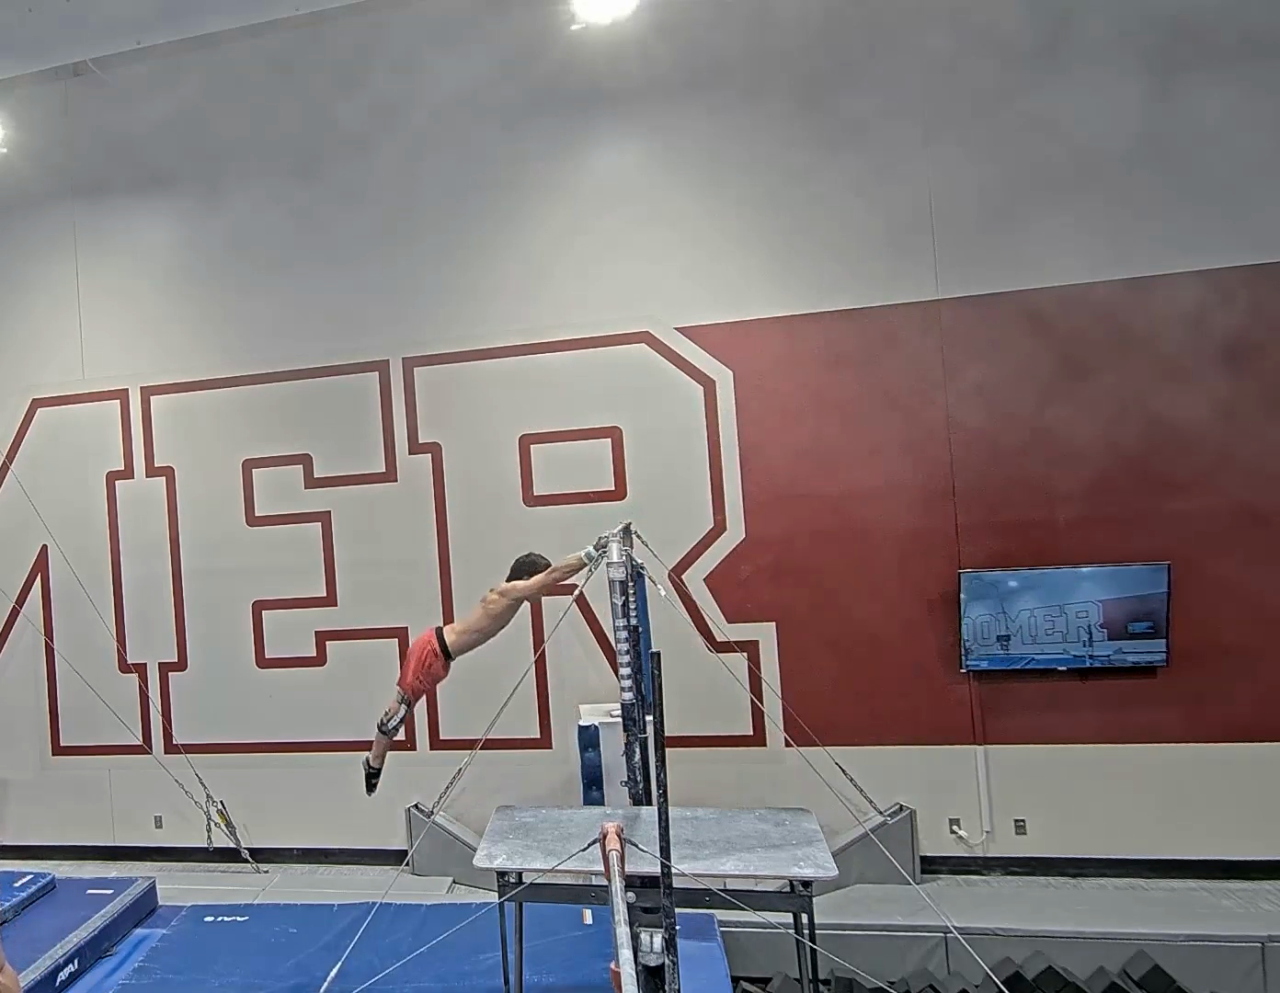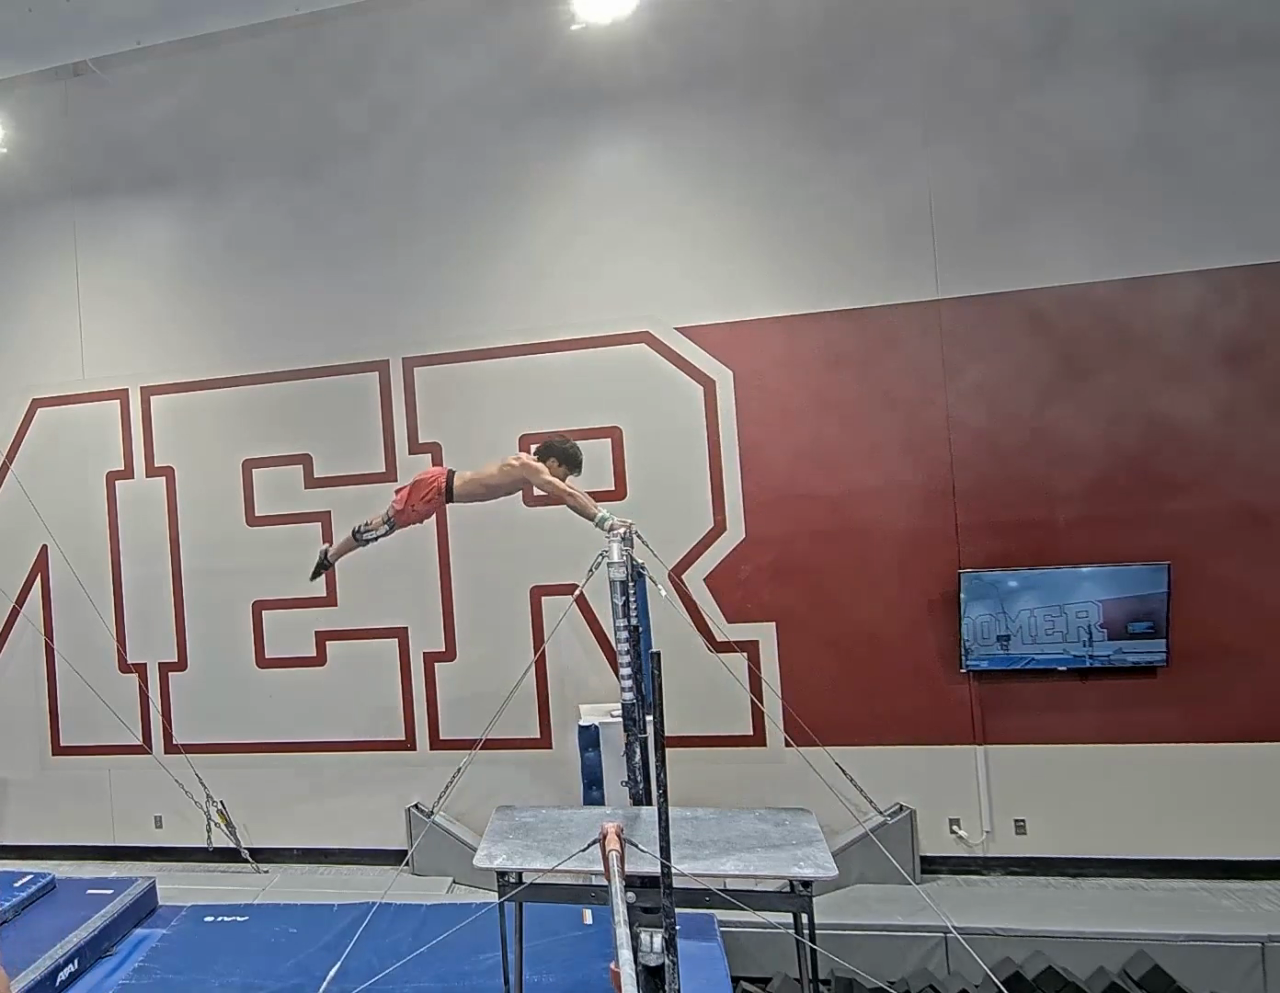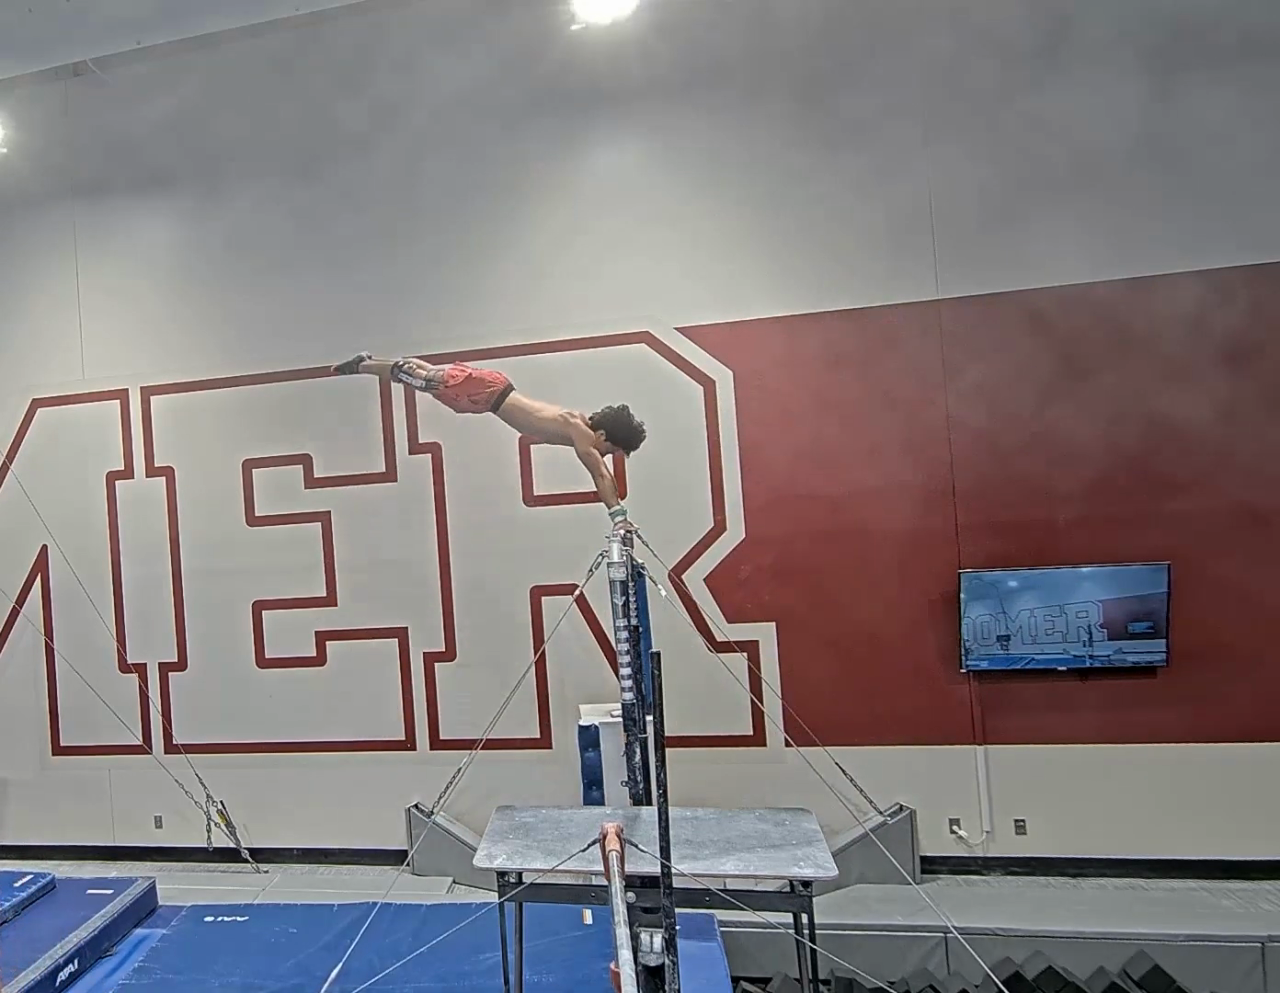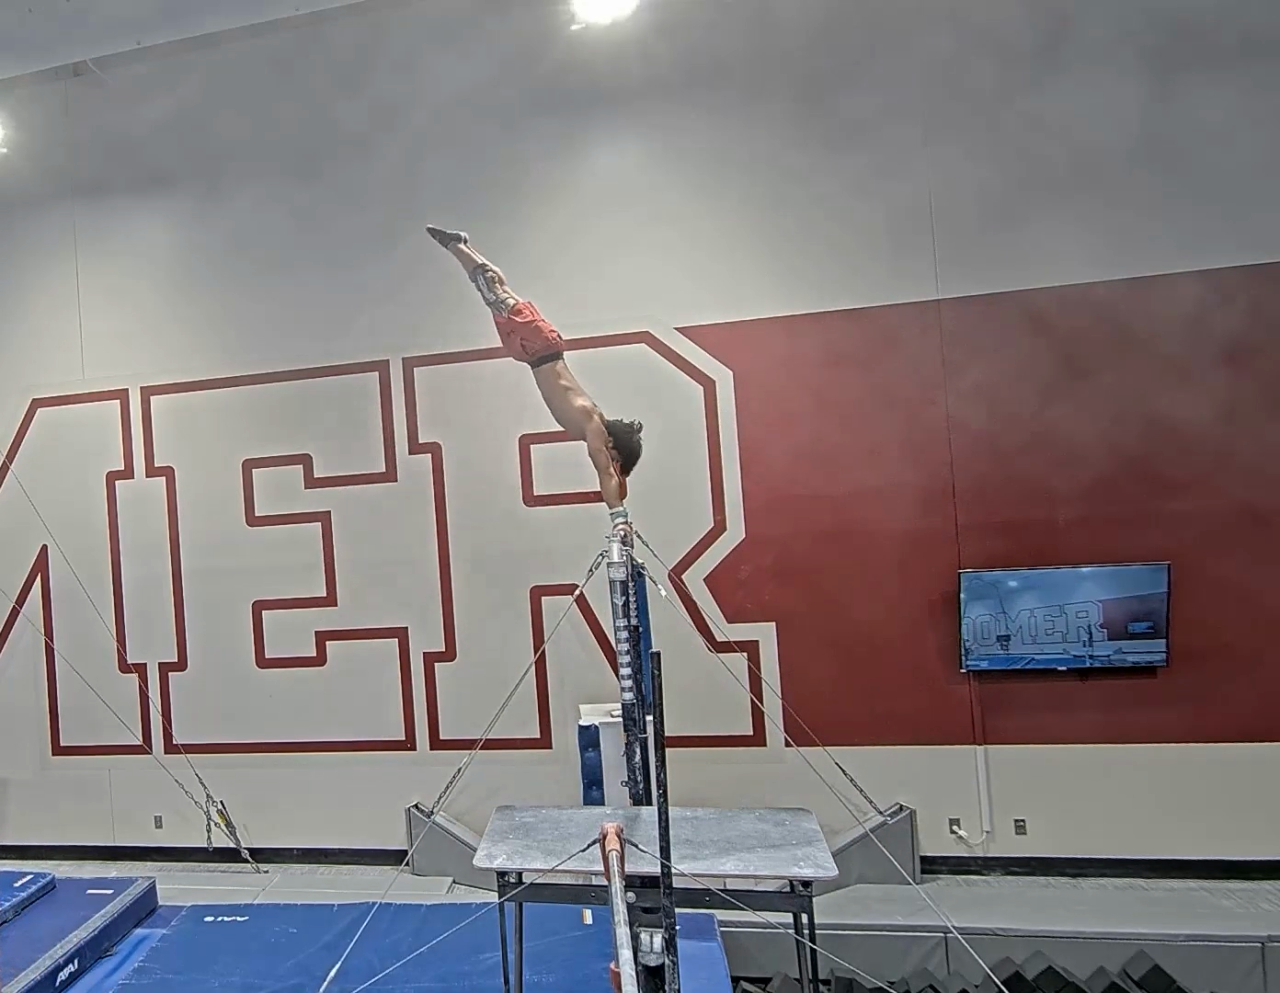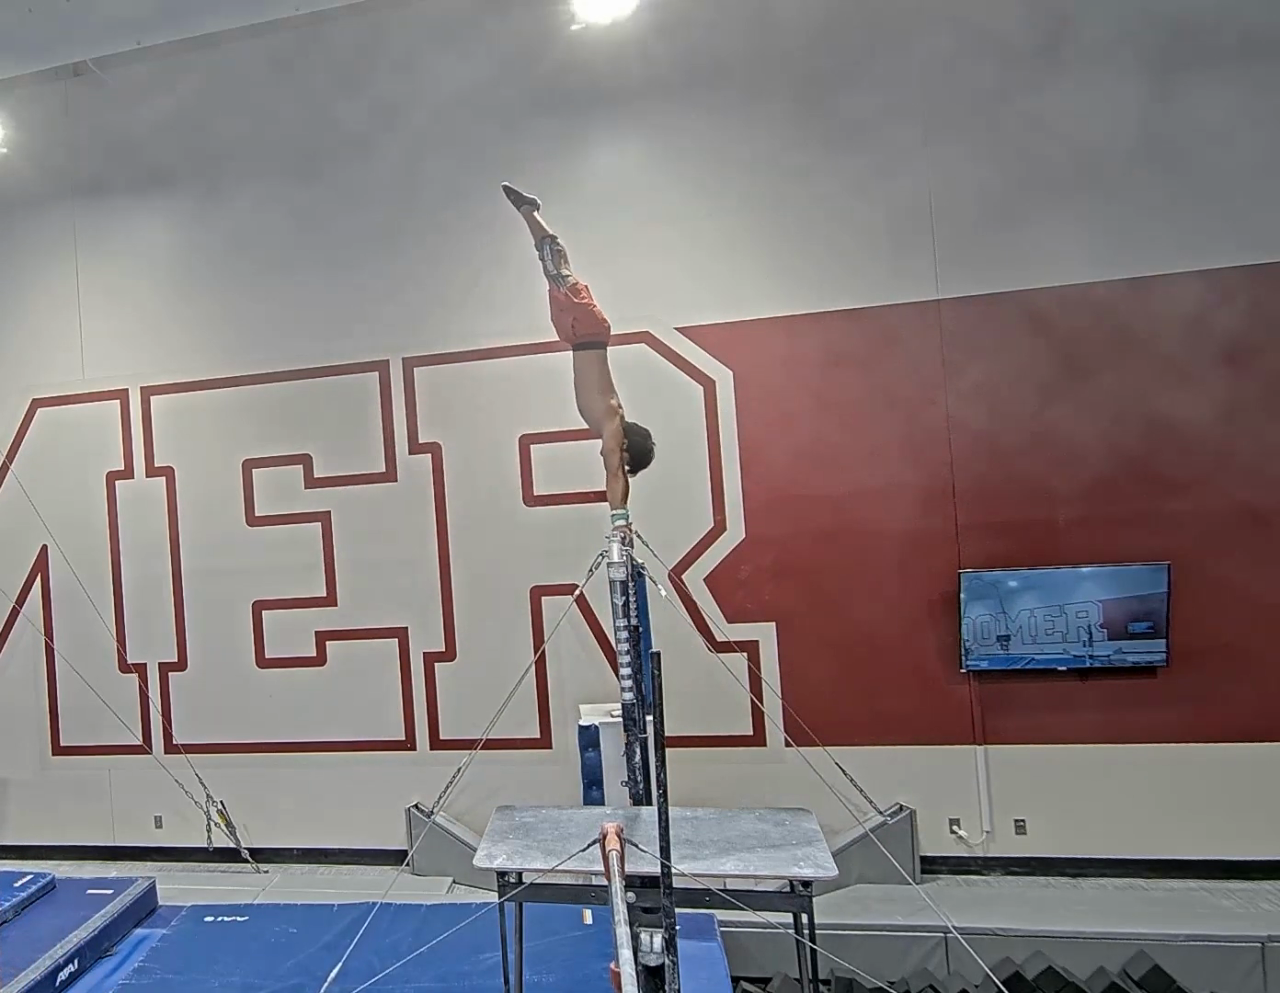
dt=0.2s
person 1, frame 1
left shoulder: (509, 592)
right shoulder: (509, 593)
left elbow: (549, 574)
right elbow: (552, 575)
right wrist: (594, 551)
left hip: (436, 648)
right hip: (432, 651)
left knee: (403, 704)
right knee: (402, 705)
left ankle: (375, 761)
right ankle: (374, 763)
person 1, frame 2
left shoulder: (527, 463)
right shoulder: (531, 468)
left elbow: (566, 492)
right elbow: (566, 494)
left wrist: (603, 518)
right wrist: (606, 520)
left hip: (439, 484)
right hip: (435, 489)
left knee: (382, 526)
right knee: (381, 527)
left ankle: (333, 554)
right ankle: (331, 554)
person 1, frame 3
left shoulder: (580, 424)
right shoulder: (579, 431)
left elbow: (602, 474)
right elbow: (600, 474)
left wrist: (618, 513)
right wrist: (619, 516)
left hip: (493, 388)
right hip: (486, 390)
left knee: (426, 376)
right knee: (419, 377)
left ankle: (365, 362)
right ankle: (362, 364)
person 1, frame 4
left shoulder: (595, 425)
right shoulder: (593, 428)
left elbow: (612, 477)
right elbow: (608, 477)
left wrist: (621, 518)
right wrist: (620, 519)
left hip: (543, 348)
right hip: (535, 342)
left knee: (501, 296)
right knee: (496, 295)
right ankle: (456, 242)
person 1, frame 5
left shoulder: (615, 426)
right shoulder: (613, 430)
left elbow: (617, 476)
right elbow: (615, 477)
left wrist: (621, 519)
right wrist: (620, 521)
left hip: (587, 334)
right hip: (583, 328)
right knee: (559, 275)
right ankle: (529, 210)
